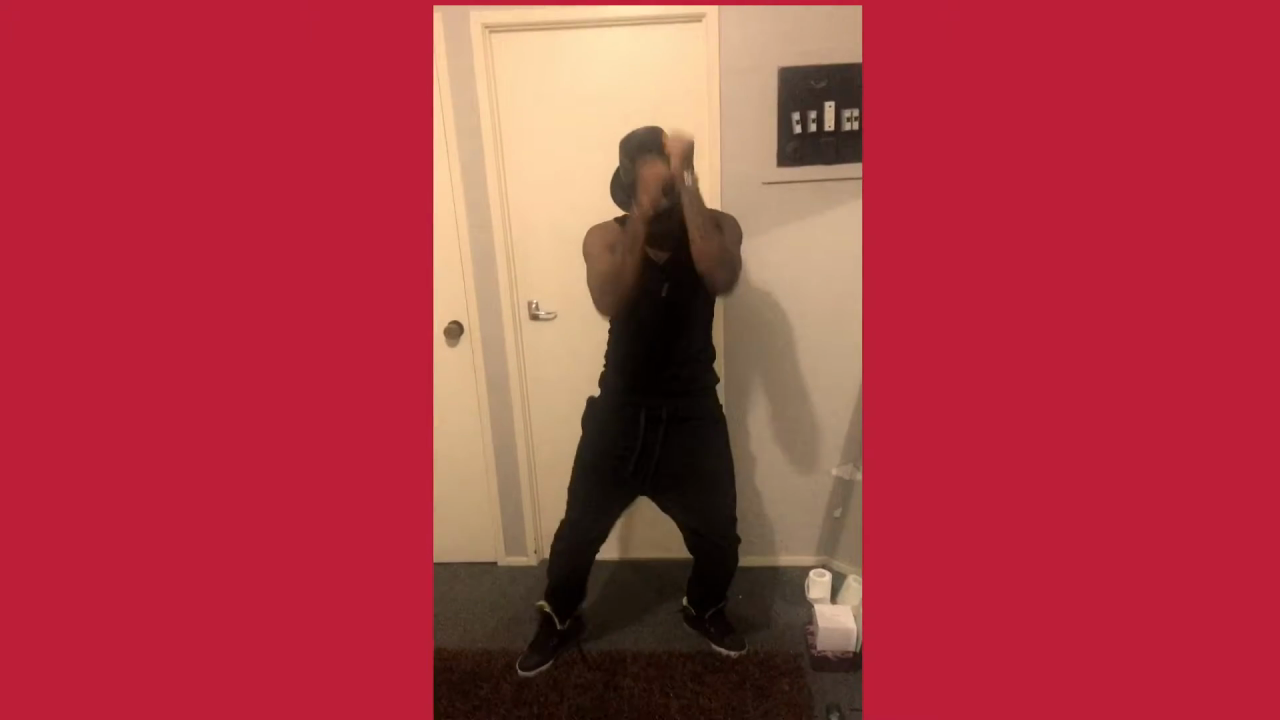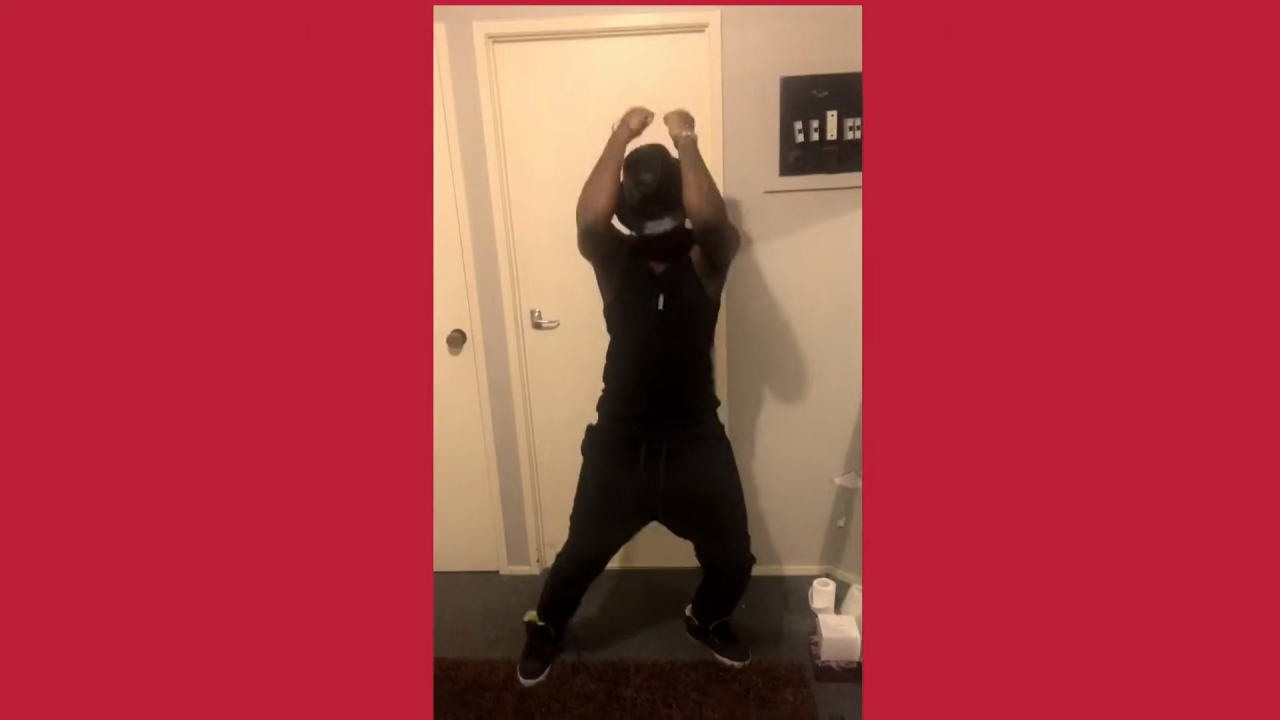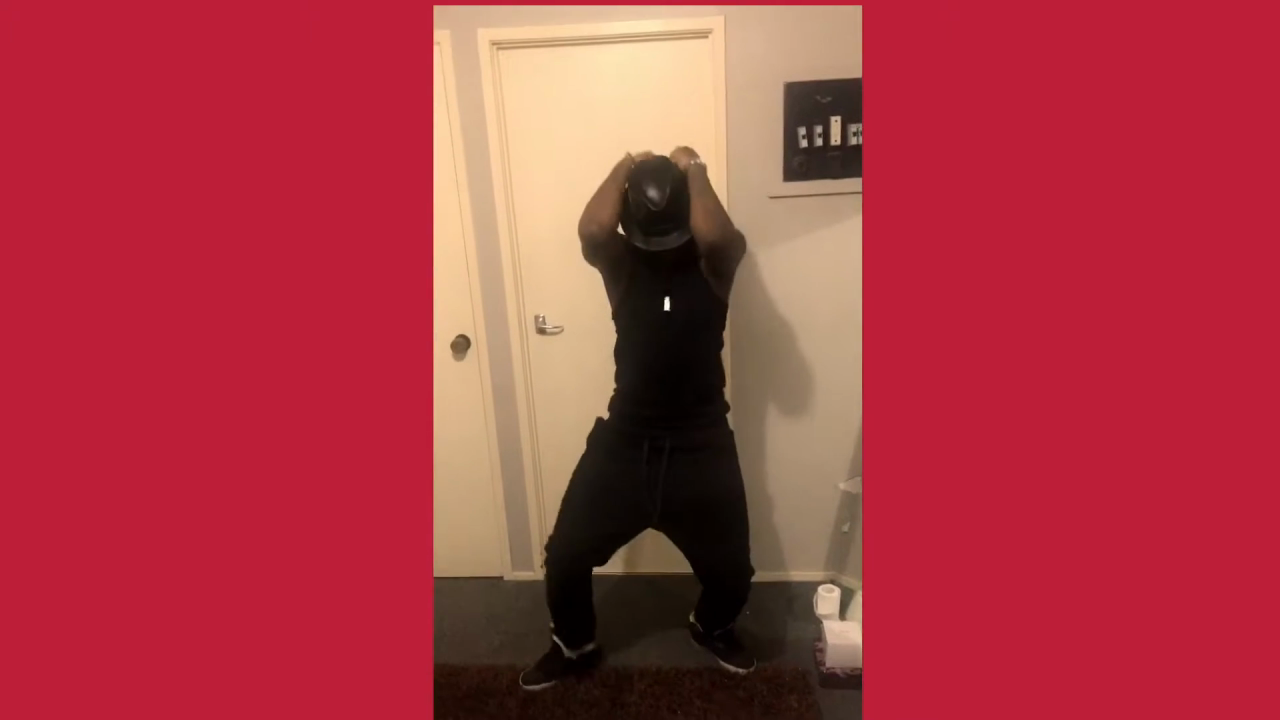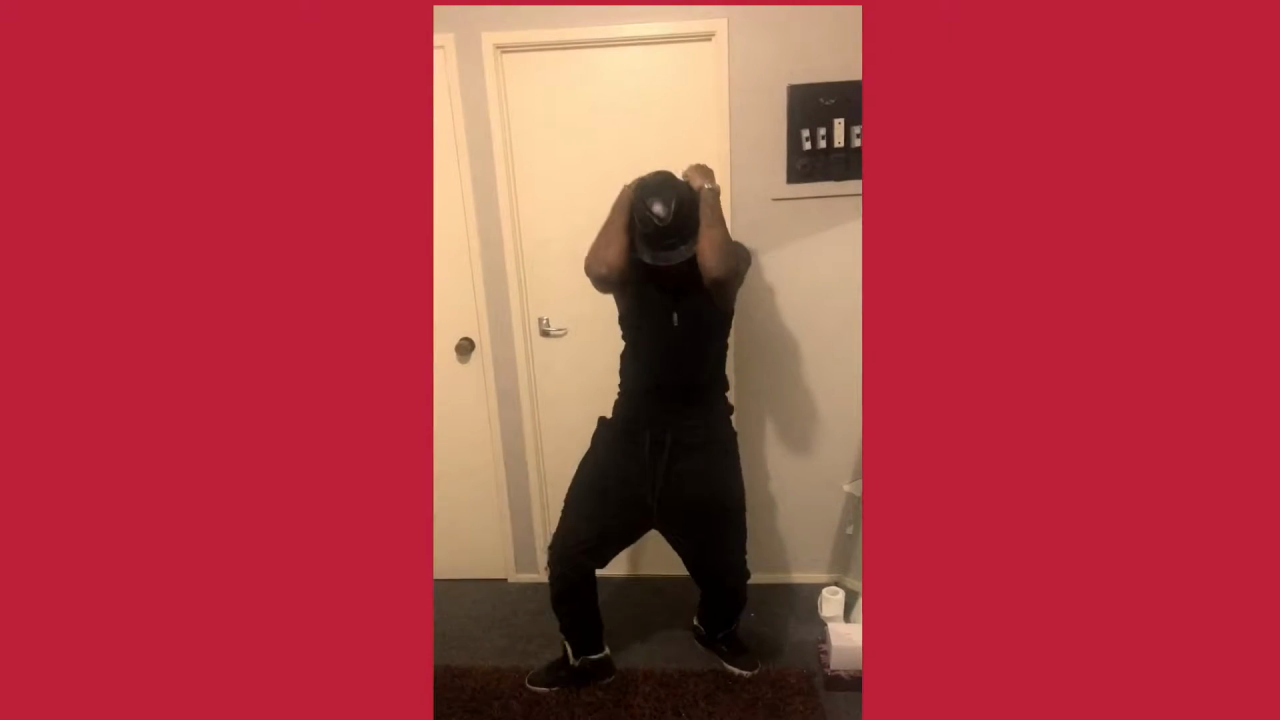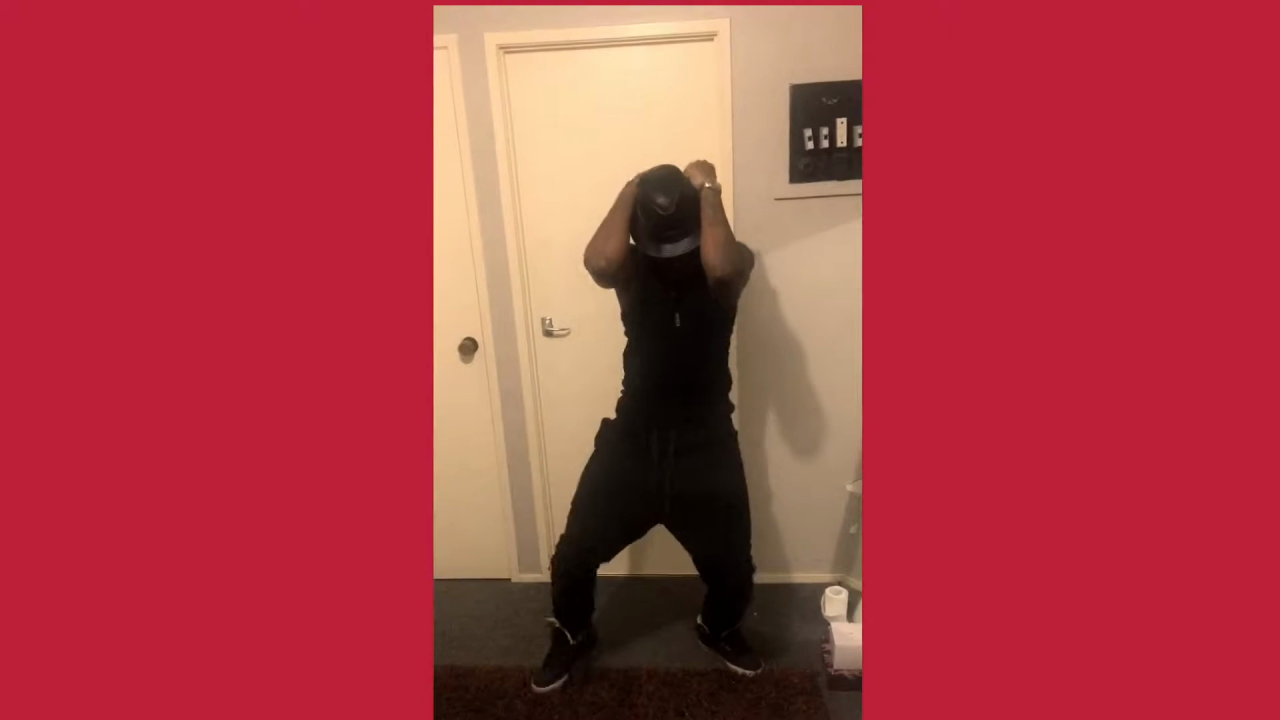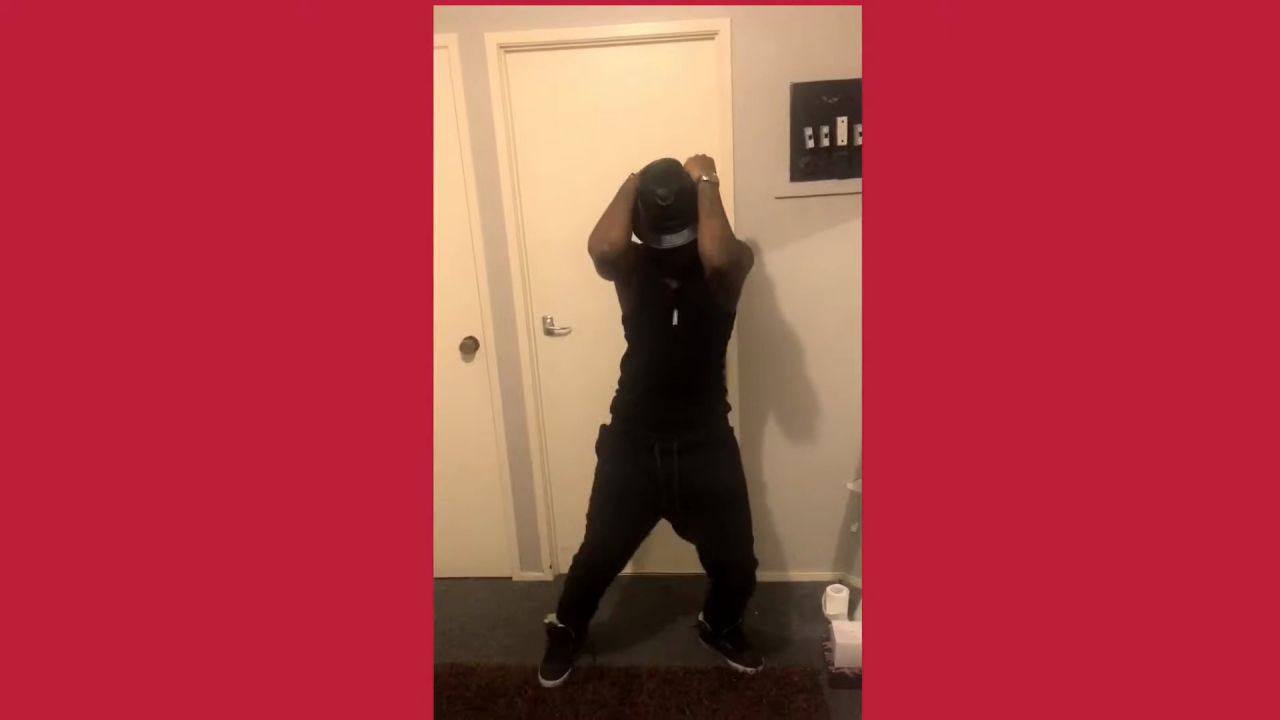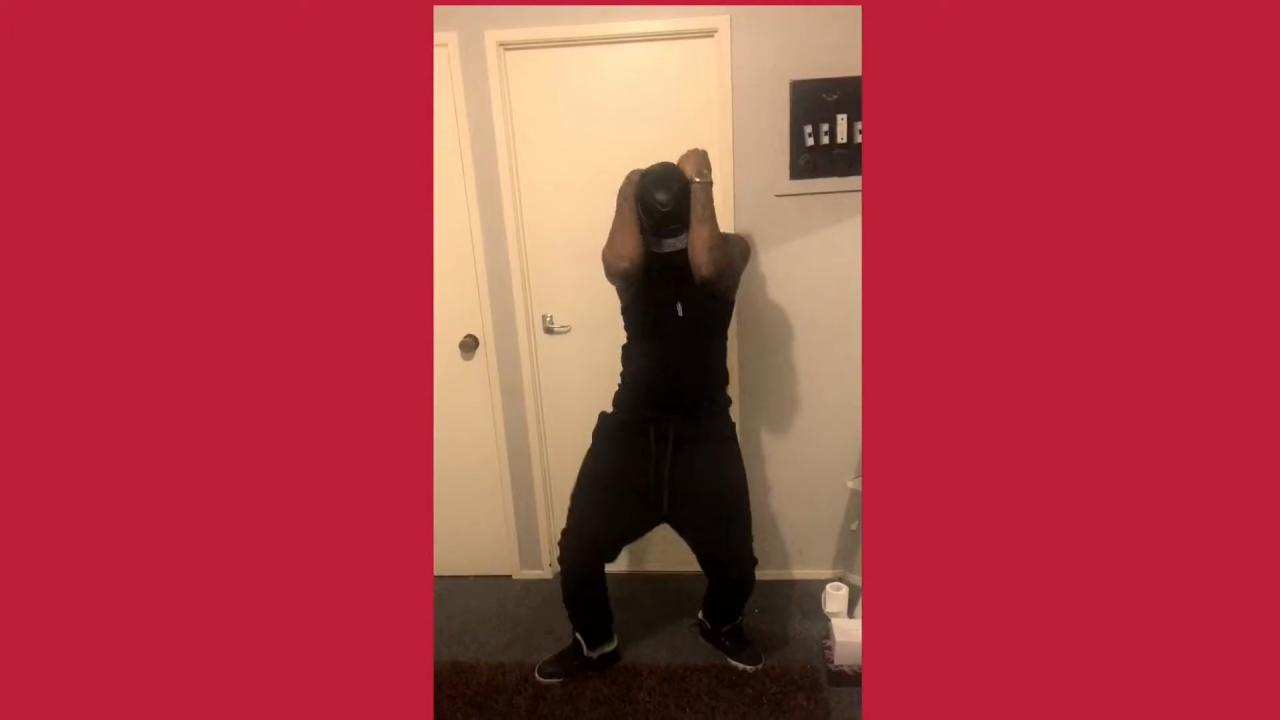
dt=0.2s
person 1, frame 1
left shoulder: (716, 227)
right shoulder: (604, 238)
left elbow: (719, 278)
right elbow: (610, 299)
left wrist: (686, 186)
right wrist: (644, 207)
left hip: (692, 415)
right hip: (620, 414)
left knee: (718, 535)
right knee: (579, 530)
left ankle: (704, 608)
right ankle: (558, 620)
person 1, frame 2
left shoulder: (709, 252)
right shoulder: (612, 254)
left elbow: (708, 213)
right elbow: (590, 215)
left wrist: (684, 138)
right wrist: (623, 137)
left hip: (695, 440)
right hip: (620, 440)
left knee: (733, 560)
right knee: (582, 555)
left ankle: (708, 619)
right ankle: (545, 628)
person 1, frame 3
left shoulder: (716, 263)
right shoulder: (620, 265)
left elbow: (714, 232)
right elbow: (593, 229)
left wrist: (692, 167)
right wrist: (628, 167)
left hip: (702, 446)
right hip: (624, 442)
left knee: (732, 572)
right knee: (566, 555)
left ankle: (712, 627)
right ankle: (573, 647)
person 1, frame 4
left shoulder: (728, 268)
right shoulder: (630, 274)
left elbow: (717, 265)
right elbow: (601, 268)
left wrist: (707, 190)
right wrist: (628, 195)
left hip: (703, 445)
right hip: (629, 439)
left knee: (726, 572)
right knee: (567, 555)
left ankle: (715, 629)
right ankle: (587, 656)
person 1, frame 5
left shoulder: (733, 263)
right shoulder: (632, 268)
left elbow: (722, 265)
right elbow: (598, 261)
left wrist: (708, 187)
right wrist: (631, 190)
left hip: (705, 442)
right hip: (633, 438)
left knee: (732, 568)
right knee: (574, 553)
left ankle: (719, 628)
right ankle: (570, 636)
person 1, frame 6
left shoulder: (731, 266)
right shoulder: (631, 266)
left elbow: (719, 254)
right elbow: (601, 246)
left wrist: (706, 181)
right wrist: (632, 185)
left hip: (706, 442)
right hip: (633, 439)
left knee: (736, 563)
right knee: (599, 555)
left ankle: (720, 626)
right ankle: (566, 630)
person 1, frame 7
left shoulder: (730, 252)
right shoulder: (634, 265)
left elbow: (706, 266)
right elbow: (620, 263)
left wrist: (699, 180)
right wrist: (630, 190)
left hip: (704, 436)
right hip: (630, 432)
left knee: (734, 559)
right knee: (579, 547)
left ankle: (720, 624)
right ankle: (593, 643)
